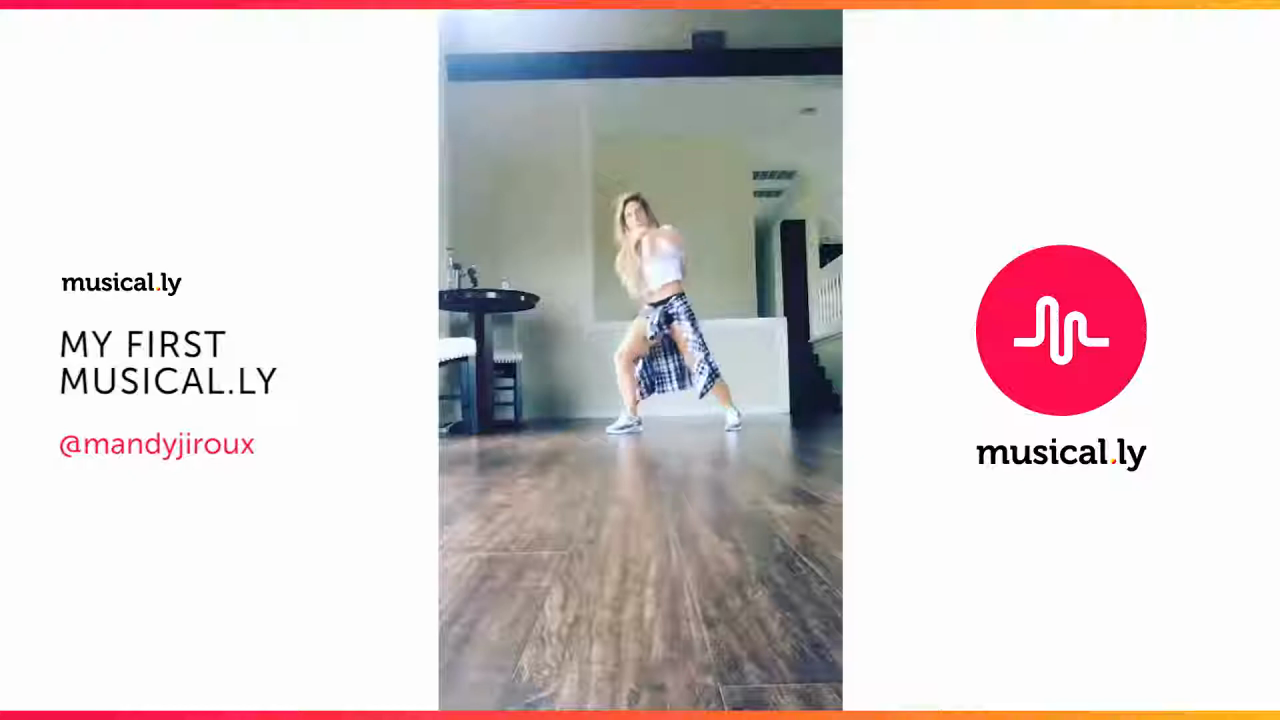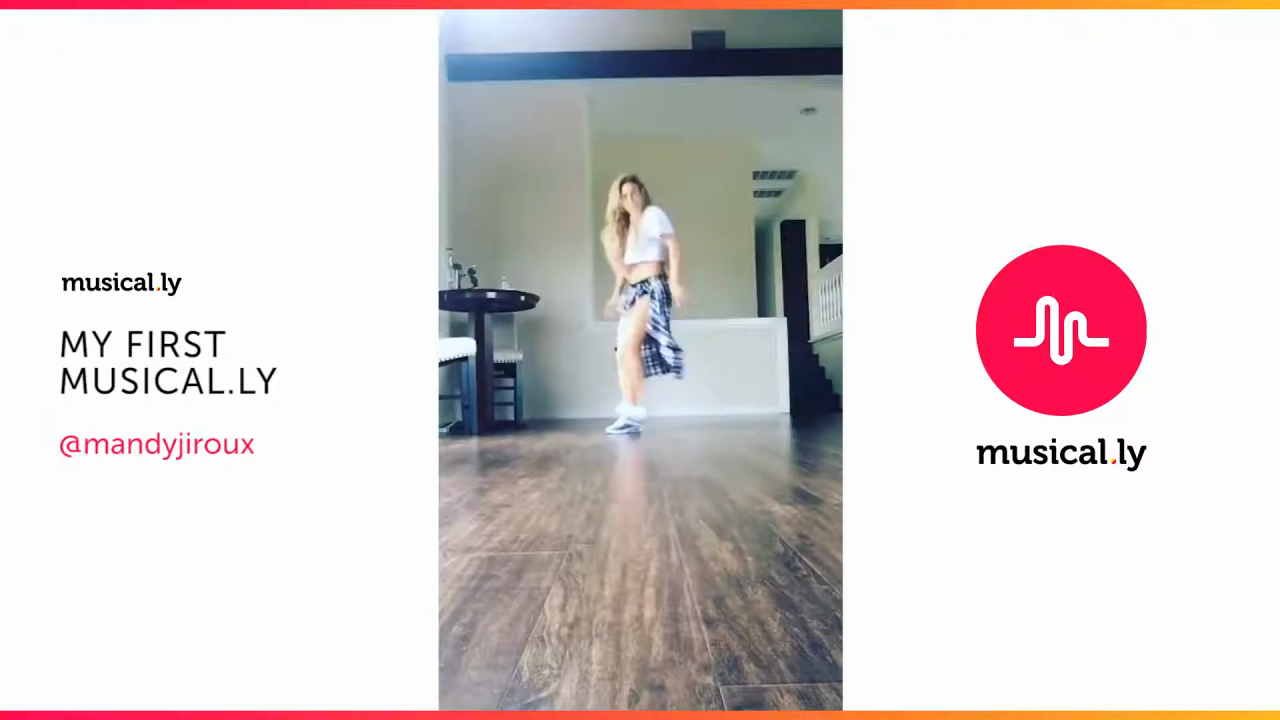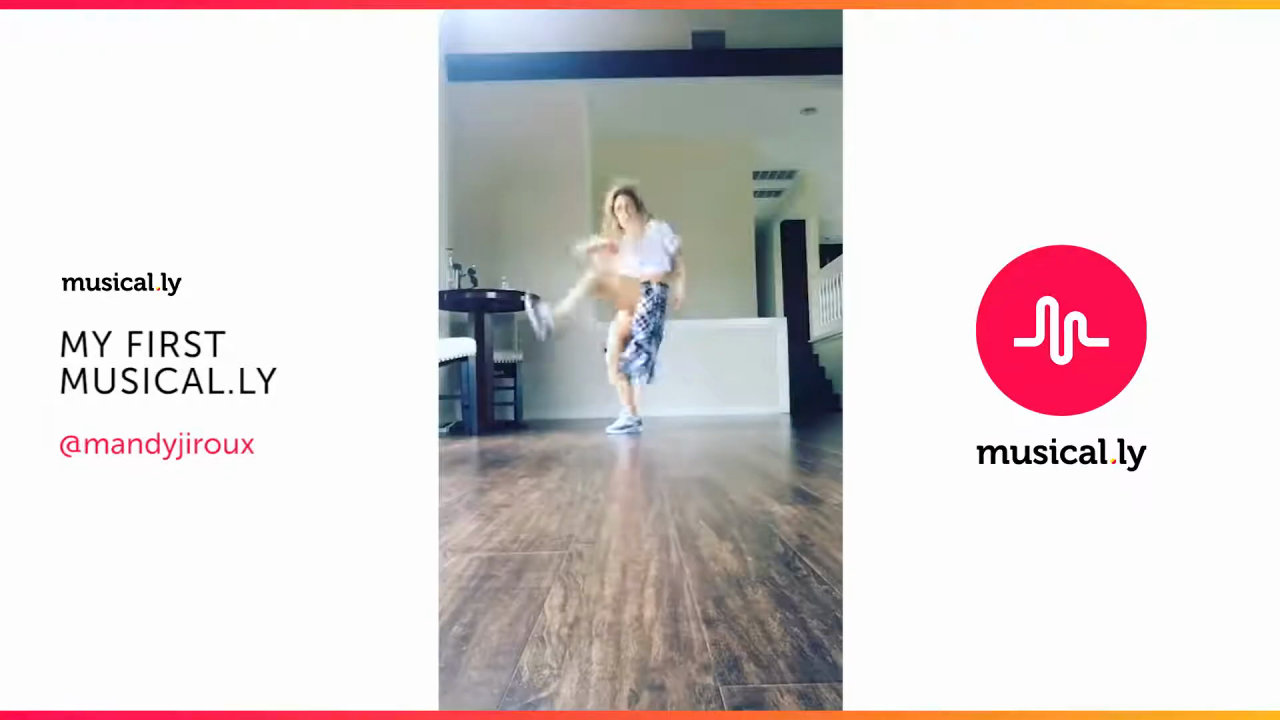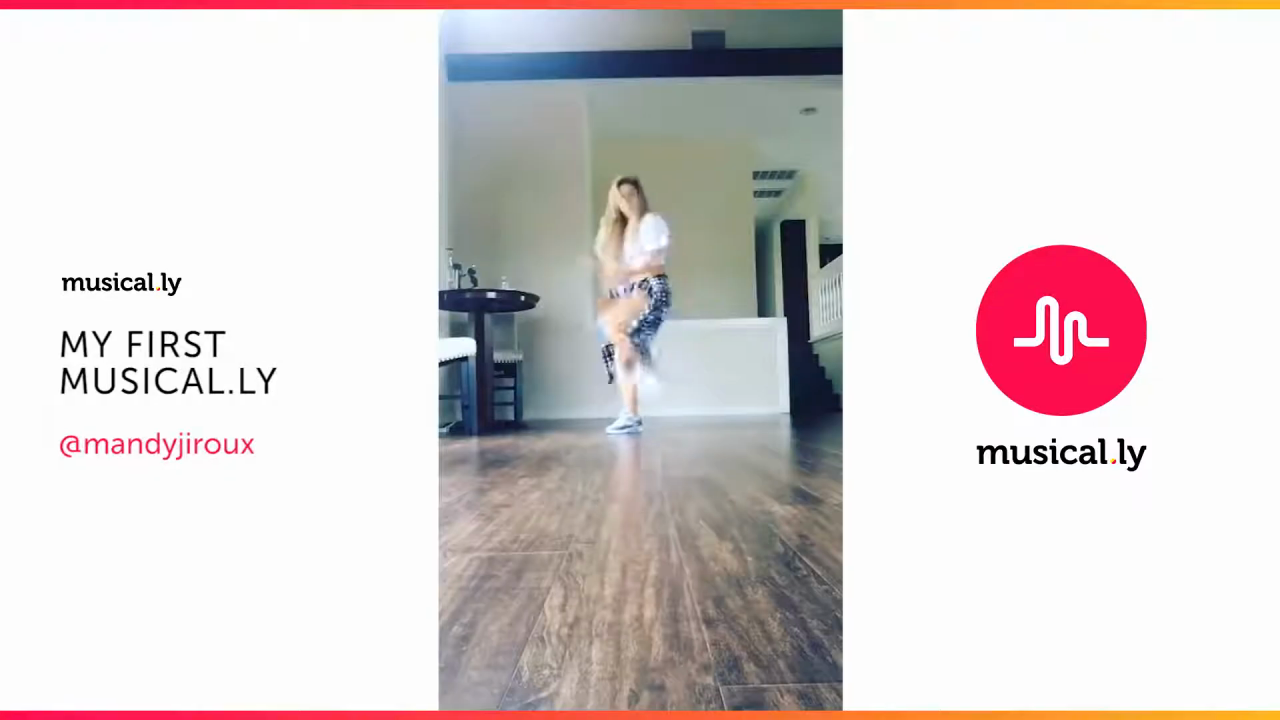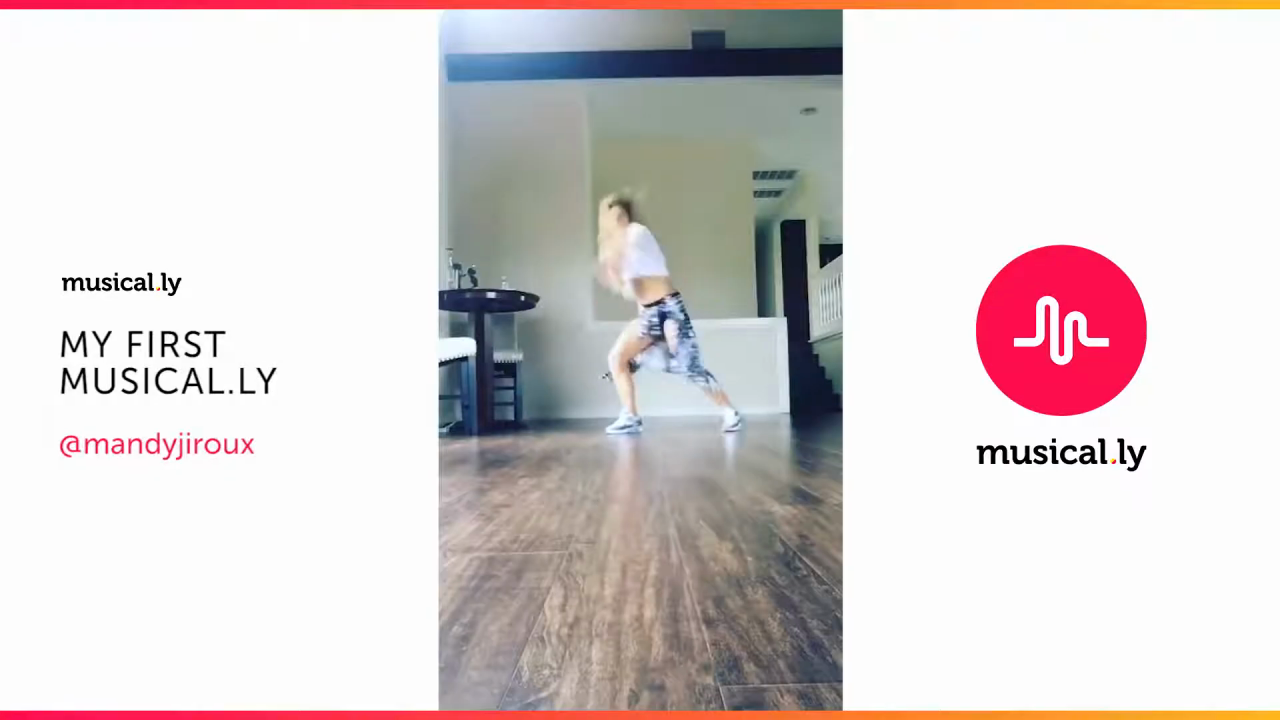
dt=0.2s
person 1, frame 1
left shoulder: (663, 233)
right shoulder: (632, 247)
left elbow: (677, 243)
left wrist: (657, 234)
left hip: (675, 306)
right hip: (651, 311)
left knee: (698, 363)
right knee: (622, 358)
left ankle: (731, 412)
right ankle: (630, 417)
person 1, frame 2
left shoulder: (652, 214)
right shoulder: (623, 228)
left elbow: (672, 245)
left wrist: (675, 282)
right wrist: (616, 294)
left hip: (653, 287)
right hip: (634, 291)
left knee: (630, 346)
right knee: (623, 350)
left ankle: (633, 407)
right ankle: (630, 412)
person 1, frame 3
left shoulder: (656, 228)
right shoulder: (618, 239)
left elbow: (677, 256)
left wrist: (679, 285)
left hip: (652, 295)
right hip: (630, 298)
left knee: (594, 278)
right knee: (613, 357)
left ankle: (551, 316)
right ankle: (630, 416)
person 1, frame 4
left shoulder: (652, 222)
right shoulder: (621, 229)
left elbow: (653, 258)
right elbow: (612, 263)
left wrist: (622, 270)
left hip: (652, 288)
right hip: (634, 291)
left knee: (608, 318)
right knee: (621, 353)
left ankle: (639, 366)
right ankle: (630, 416)
person 1, frame 5
left shoulder: (636, 232)
right shoulder: (627, 241)
left hip: (668, 307)
right hip: (649, 312)
left knee: (689, 367)
right knee: (616, 358)
left ankle: (729, 411)
right ankle: (630, 417)
